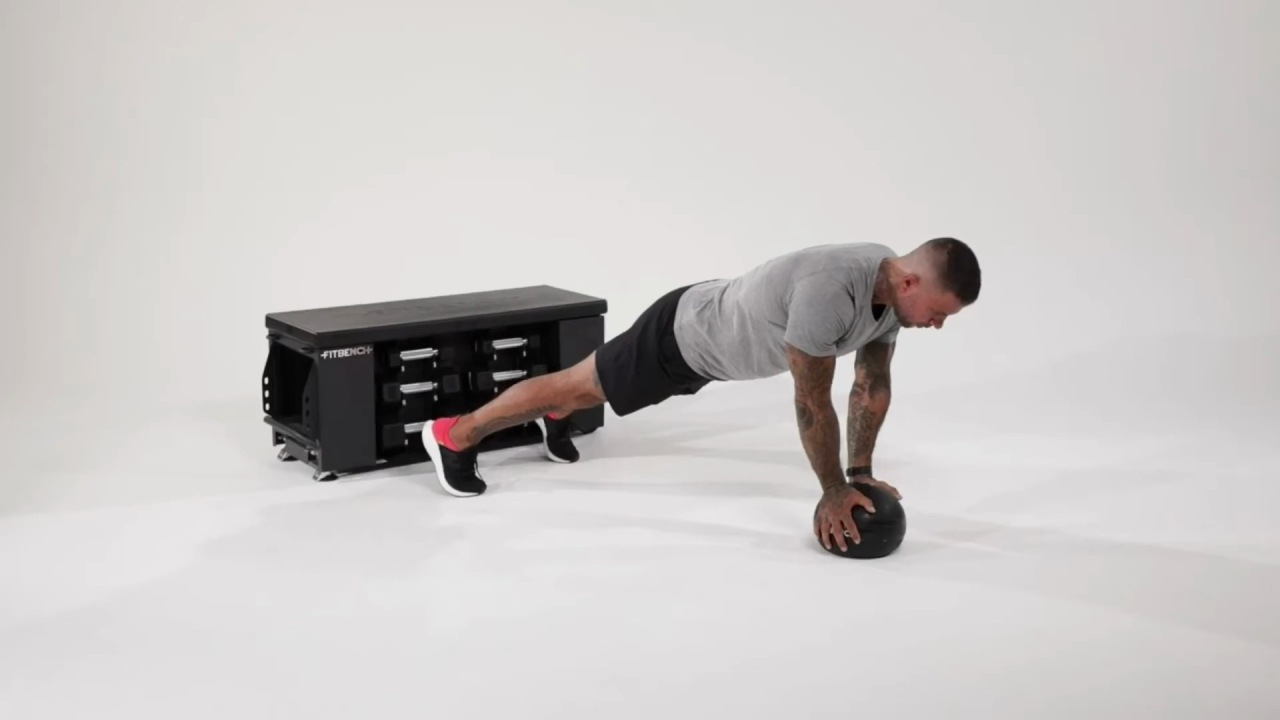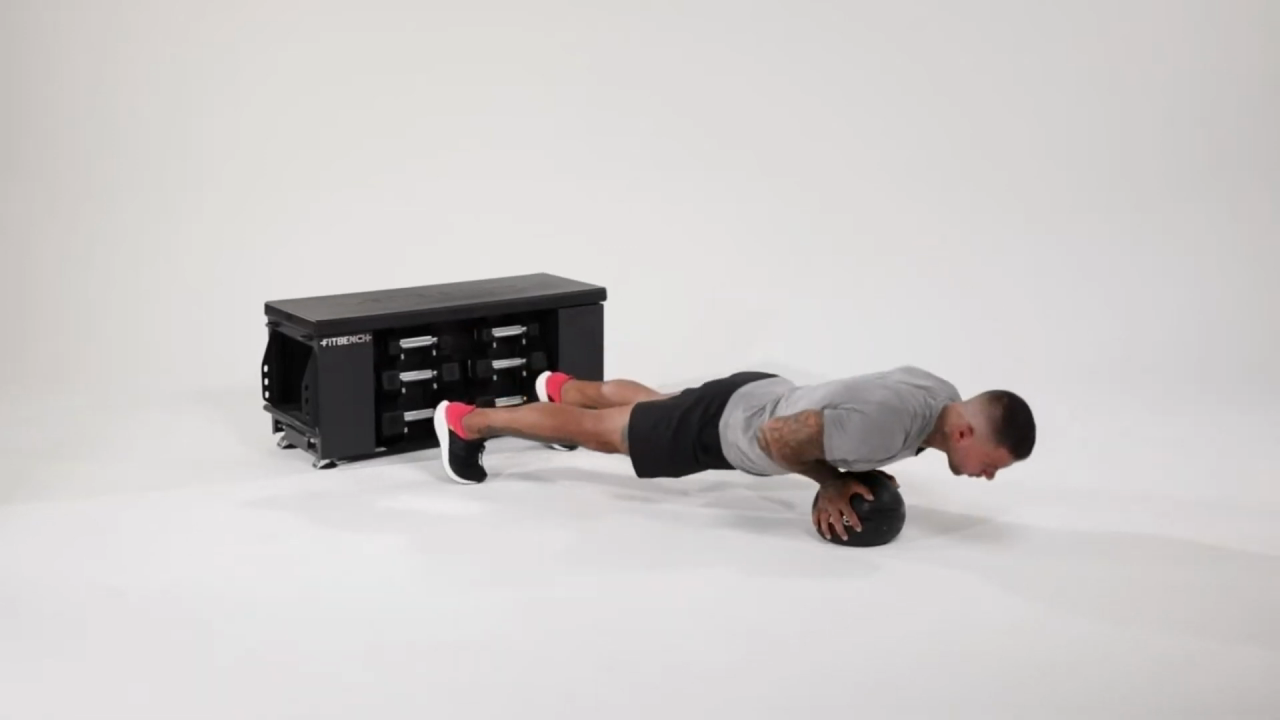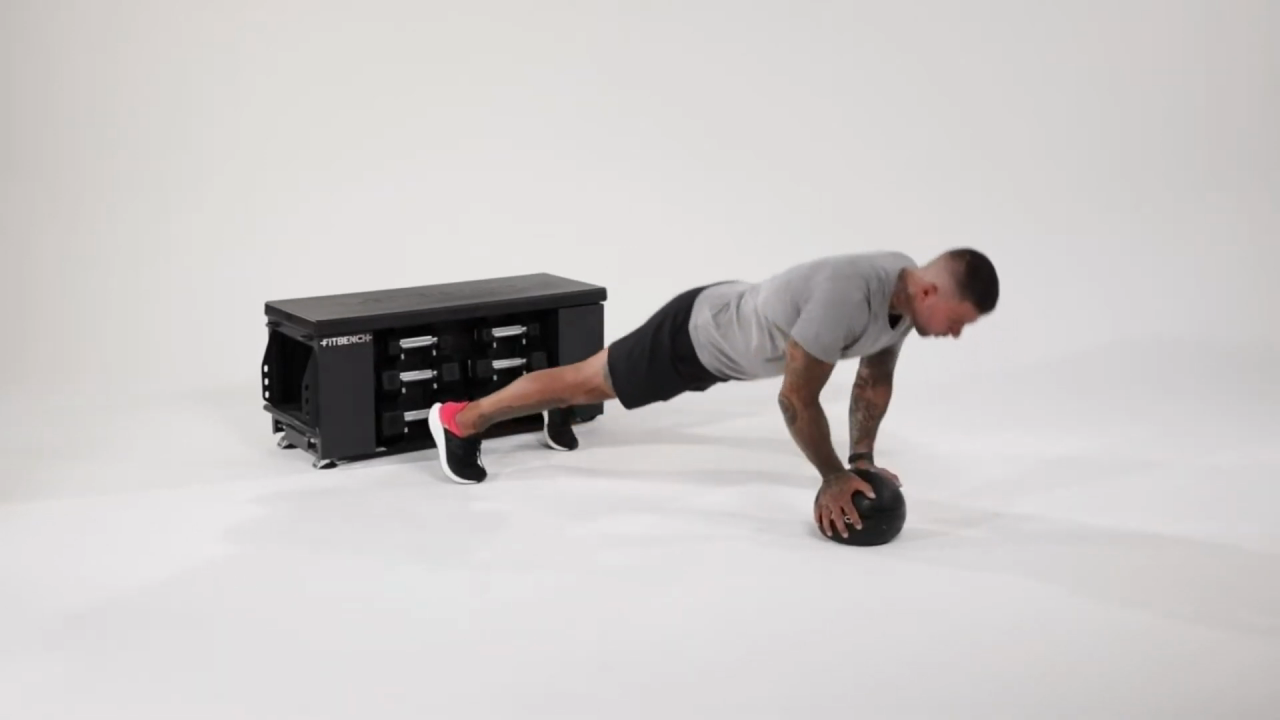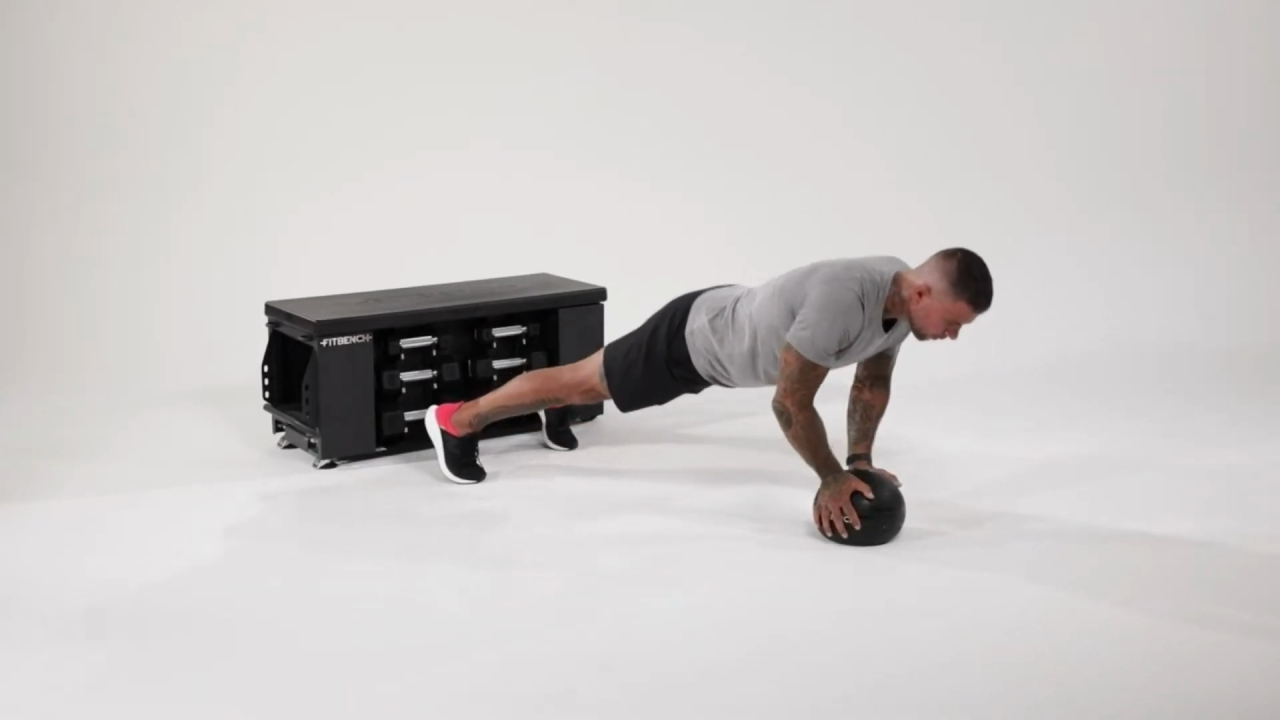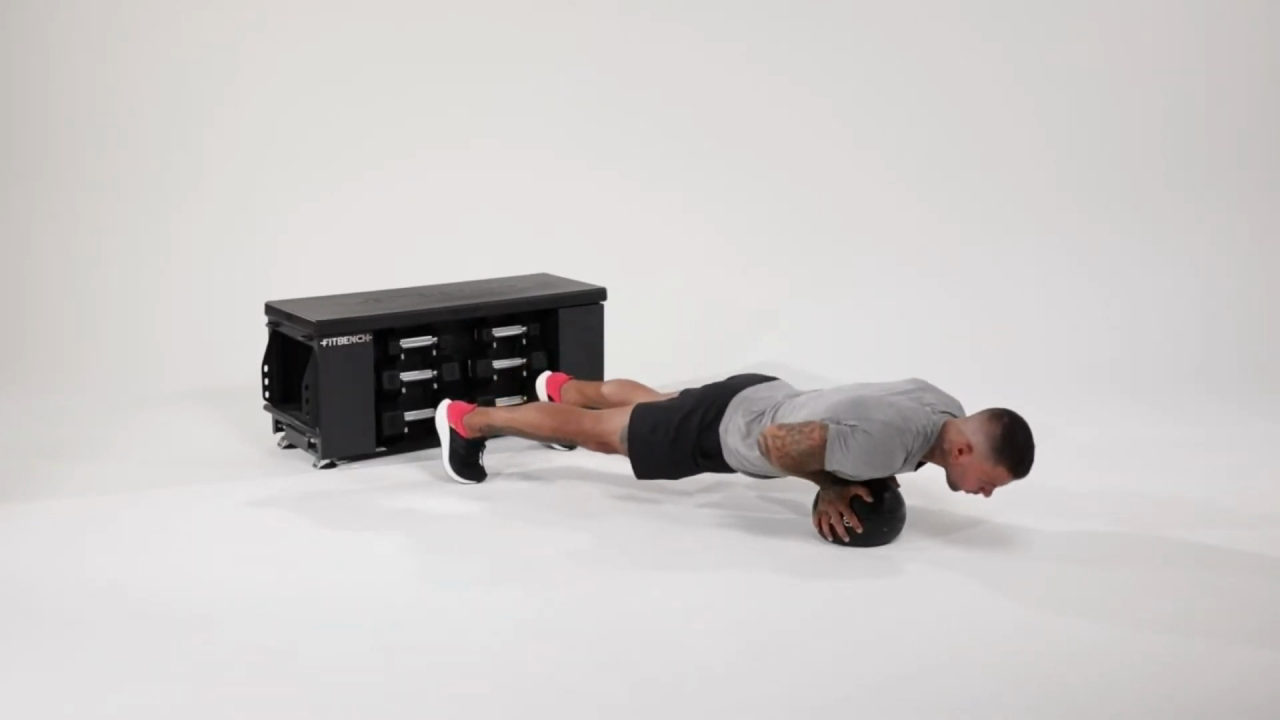
dt=1s
person 1, frame 1
left shoulder: (889, 289)
right shoulder: (829, 292)
left elbow: (873, 384)
right elbow: (812, 404)
left wrist: (862, 473)
right wrist: (834, 494)
left hip: (710, 339)
right hip: (683, 334)
left knee: (597, 386)
right knee: (583, 385)
left ankle: (555, 416)
right ankle: (454, 435)
person 1, frame 2
left shoulder: (940, 396)
right shoulder: (886, 426)
right elbow: (775, 438)
left wrist: (859, 470)
right wrist: (831, 483)
left hip: (758, 395)
right hip: (724, 427)
left knee: (646, 402)
right knee: (600, 432)
left ankle: (562, 387)
right ankle: (465, 421)
person 1, frame 3
left shoulder: (906, 291)
right shoulder: (847, 300)
left elbow: (875, 379)
right elbow: (795, 399)
left wrist: (862, 460)
right wrist: (834, 479)
left hip: (728, 331)
right hip: (699, 332)
left knee: (608, 375)
right knee: (591, 381)
left ankle: (556, 413)
right ankle: (459, 421)
person 1, frame 4
left shoulder: (902, 300)
right shoulder: (841, 302)
left elbow: (873, 381)
right elbow: (790, 403)
left wrist: (861, 460)
right wrist: (832, 480)
left hip: (722, 335)
right hip: (694, 338)
left knee: (602, 377)
right knee: (588, 382)
left ankle: (553, 409)
right ankle: (456, 422)
person 1, frame 5
left shoulder: (944, 409)
right shoulder: (887, 446)
right elbow: (777, 443)
left wrist: (853, 470)
right wrist: (831, 484)
left hip: (760, 397)
right hip: (725, 430)
left knee: (650, 402)
right knee: (601, 433)
left ankle: (562, 387)
right ankle: (466, 419)
